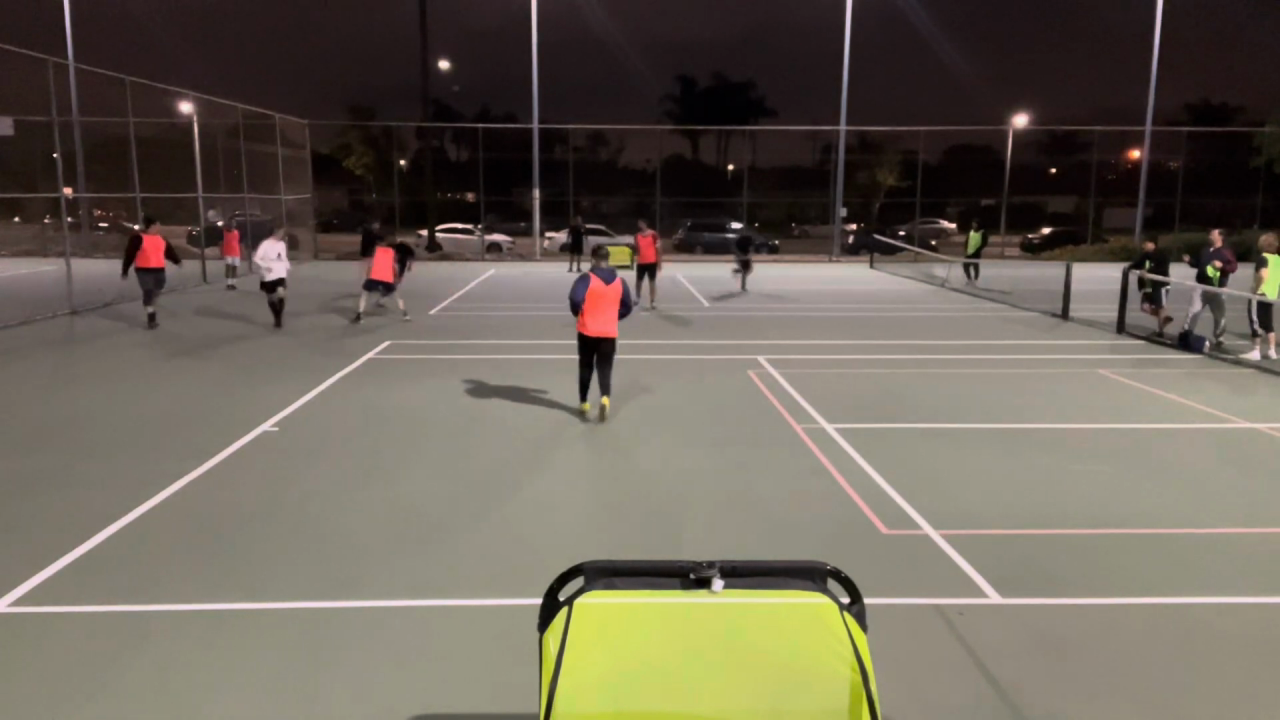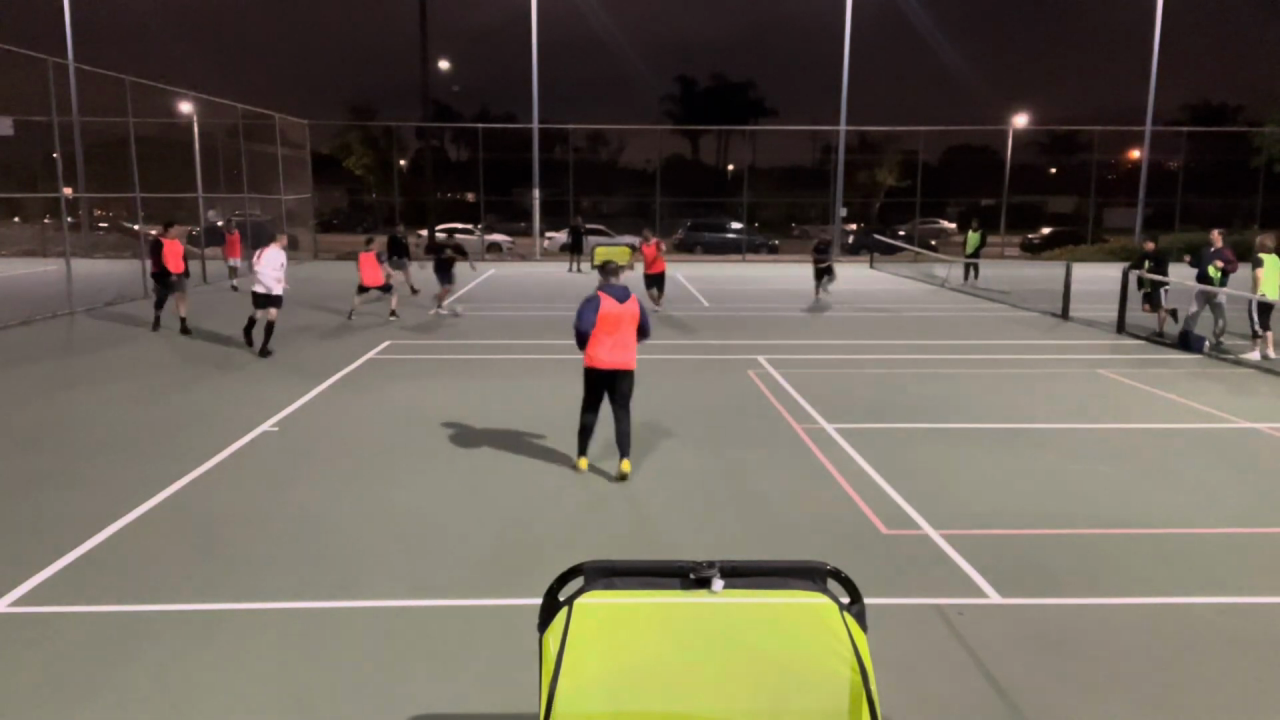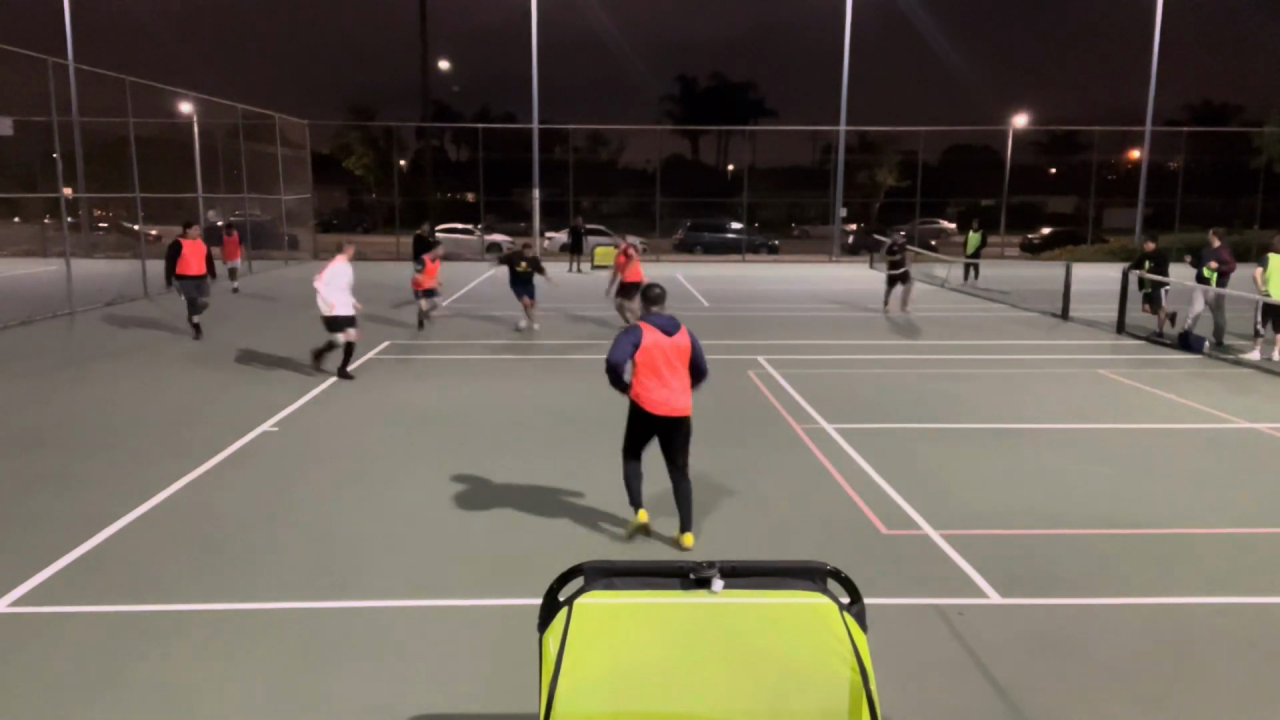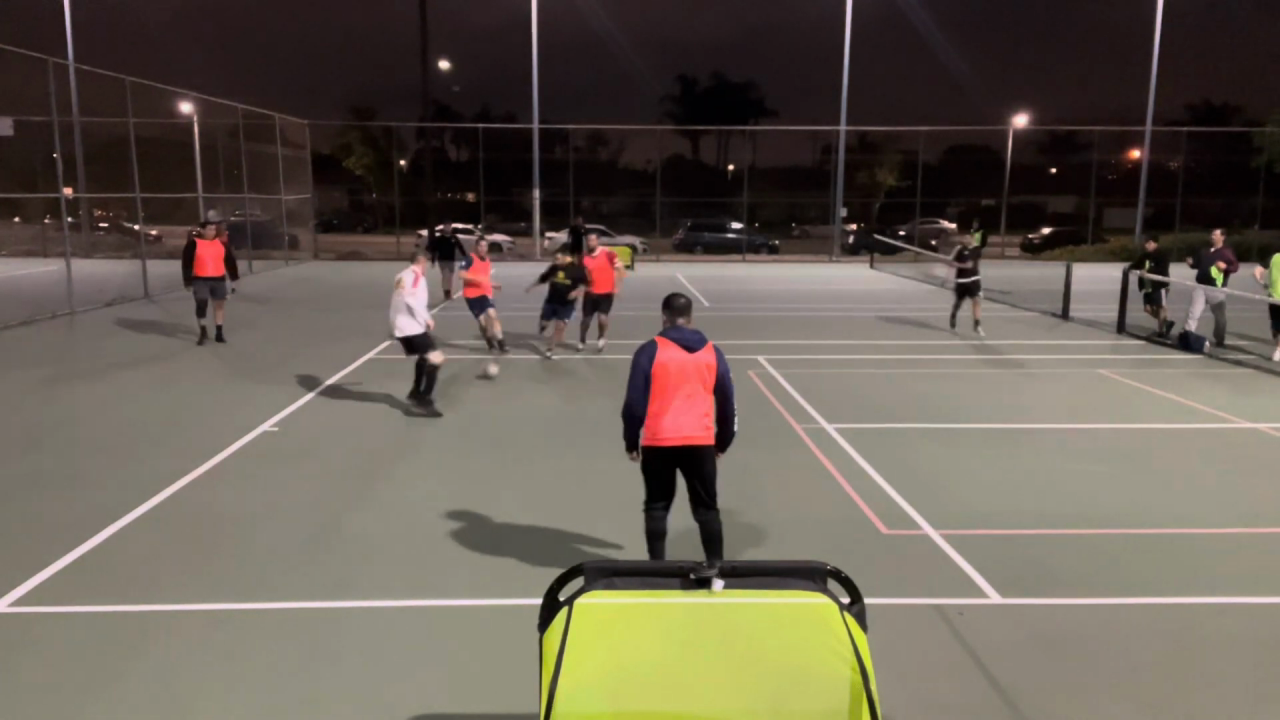
dt=0.7s
person 1, frame 1
left shoulder: (586, 279)
right shoulder: (619, 282)
left elbow: (575, 299)
right elbow: (627, 307)
left wrist: (577, 313)
left hip: (587, 331)
right hip: (609, 333)
left knee: (586, 367)
right knee: (604, 368)
left ankle: (584, 403)
right ankle: (605, 398)
person 1, frame 2
left shoulder: (594, 301)
right shoulder: (635, 302)
left elbow: (582, 329)
right elbow: (644, 333)
left wrist: (585, 346)
left hip: (597, 365)
right hip: (625, 366)
left knee: (589, 411)
right knee: (622, 413)
left ankle: (581, 458)
right ankle: (625, 461)
person 1, frame 3
left shoulder: (636, 332)
right shoulder: (685, 334)
left elbow: (614, 361)
right elbow: (700, 373)
left wrist: (622, 386)
left hip: (645, 408)
right hip: (680, 412)
left knee: (631, 457)
right knee: (679, 471)
left ankle: (639, 512)
right ankle: (686, 533)
person 1, frame 4
left shoulder: (650, 351)
right shoulder: (713, 354)
left elbow: (634, 403)
right elbow: (727, 404)
left wrist: (631, 442)
right wrist: (722, 442)
left hip: (659, 442)
right hip: (700, 442)
left knee: (656, 508)
right knee: (706, 508)
right ankle: (716, 569)
